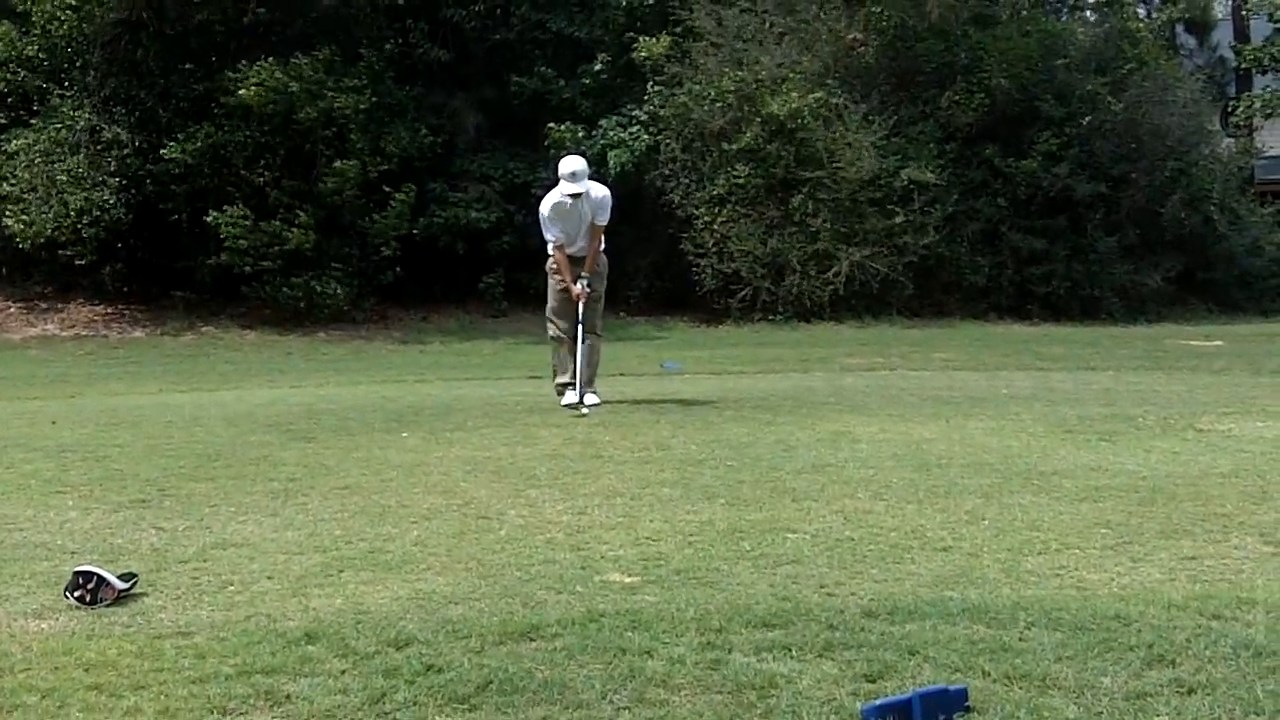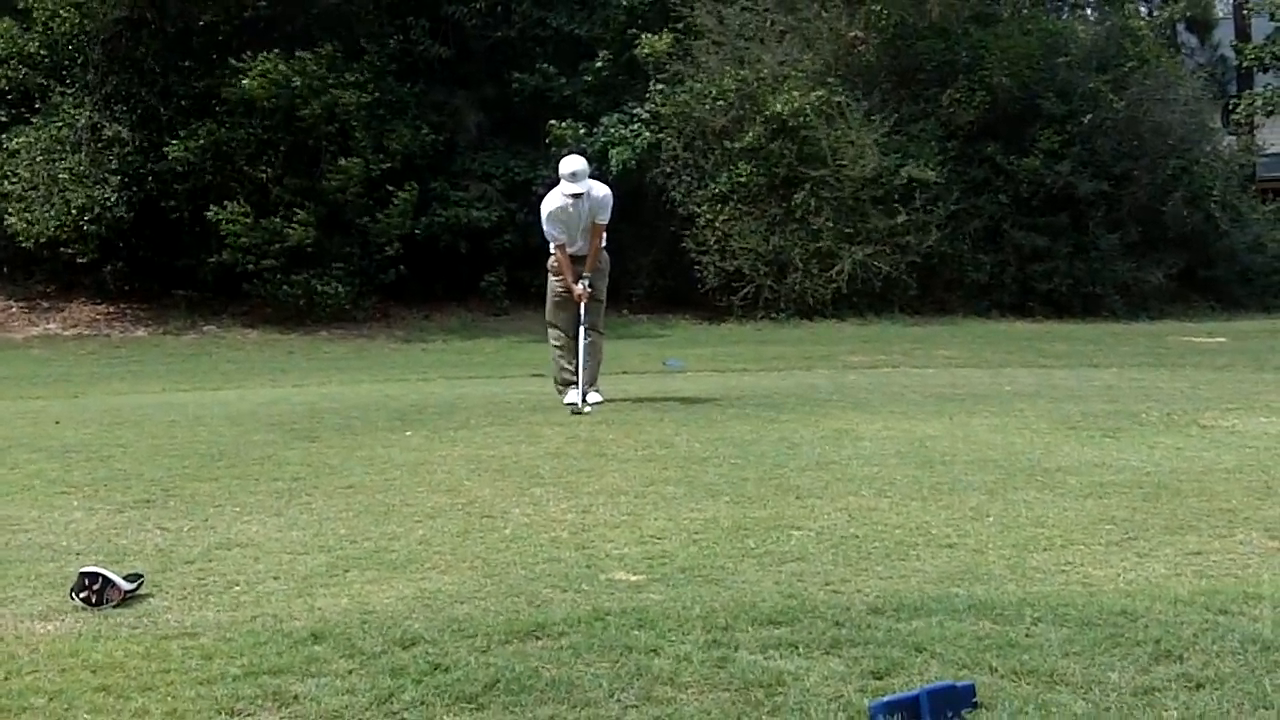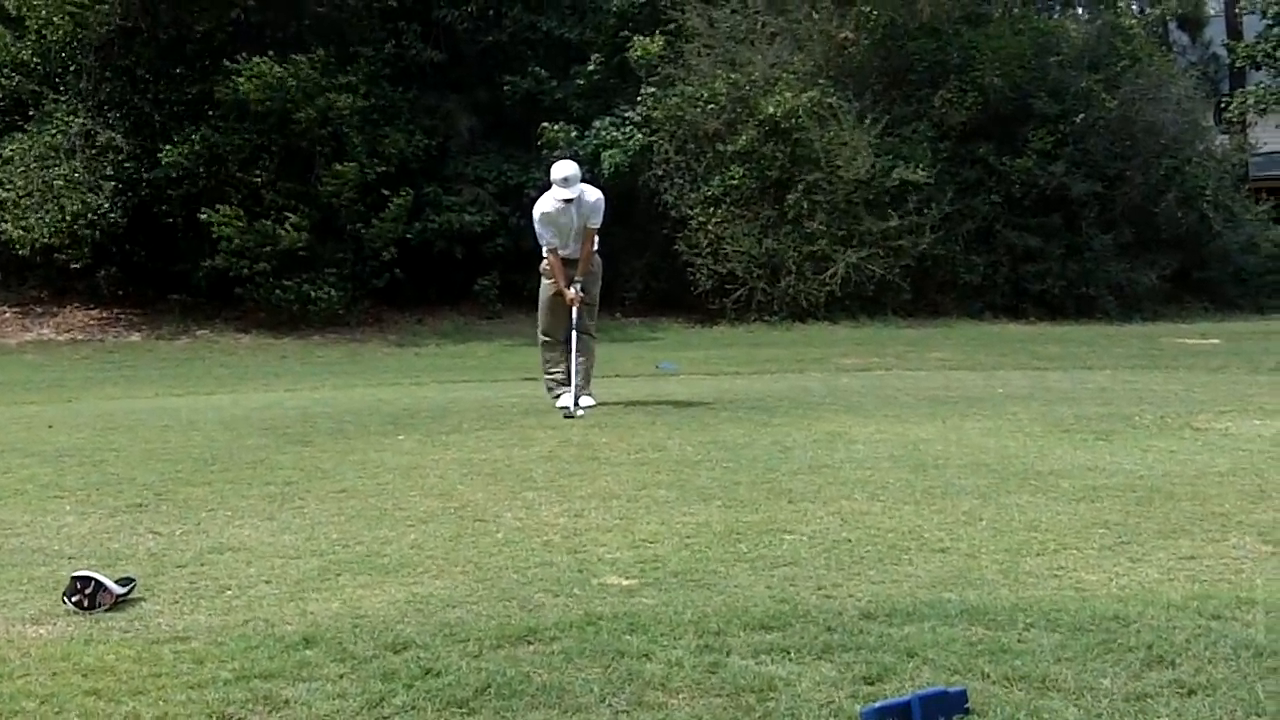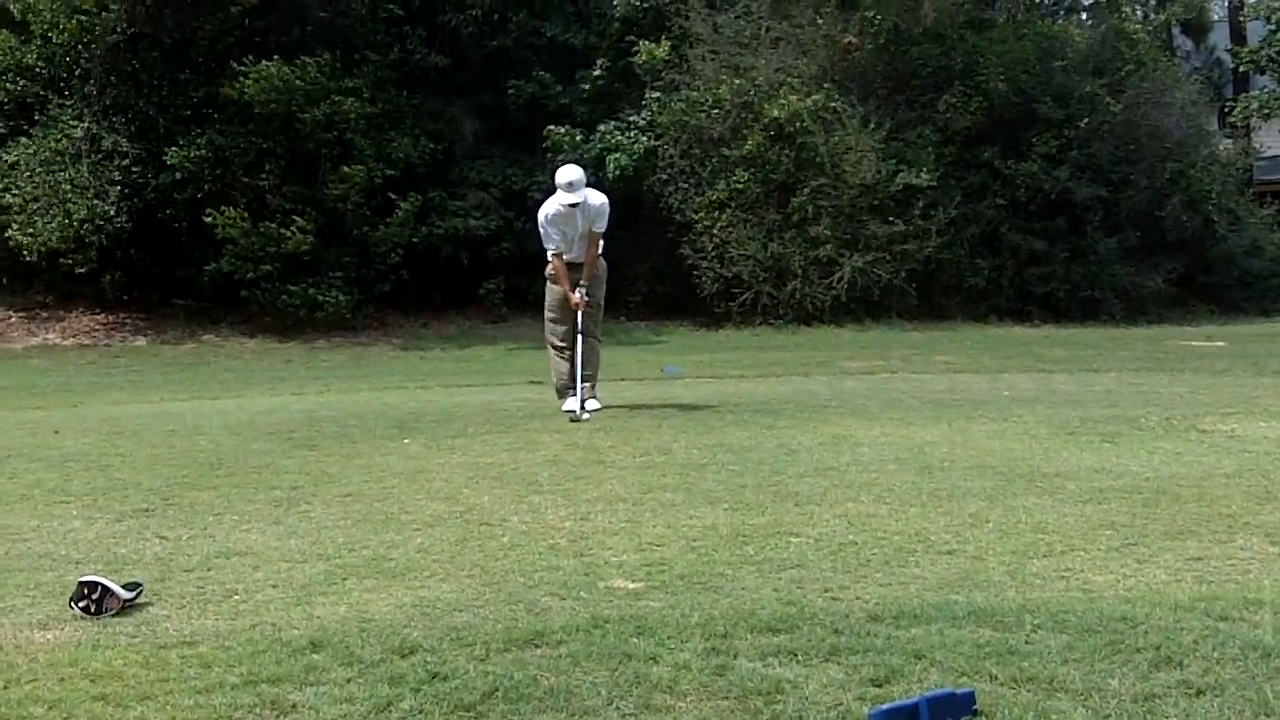
dt=0.1s
person 1, frame 1
left shoulder: (601, 195)
right shoulder: (550, 205)
left elbow: (595, 239)
right elbow: (558, 248)
left wrist: (585, 277)
right wrist: (570, 284)
left hip: (592, 261)
right hip: (562, 263)
left knee: (590, 327)
right knee: (560, 328)
left ankle: (587, 387)
right ankle: (567, 387)
person 1, frame 2
left shoulder: (602, 194)
right shoulder: (551, 204)
left elbow: (596, 237)
right elbow: (559, 247)
left wrist: (586, 277)
right wrist: (572, 284)
left hip: (594, 259)
right hip: (563, 261)
left knee: (593, 326)
right knee: (561, 327)
left ankle: (590, 386)
right ankle: (569, 386)
person 1, frame 3
left shoulder: (594, 198)
right shoulder: (542, 208)
left elbow: (588, 242)
right elbow: (552, 251)
left wrist: (578, 281)
right wrist: (564, 289)
left hip: (587, 263)
right hip: (556, 265)
left knee: (585, 329)
right knee: (552, 331)
left ankle: (583, 388)
right ankle: (561, 389)
person 1, frame 4
left shoulder: (599, 202)
right shoulder: (547, 212)
left elbow: (593, 246)
right elbow: (557, 256)
left wrist: (583, 285)
right wrist: (569, 293)
left hip: (592, 266)
right hip: (561, 268)
left knee: (591, 332)
right knee: (559, 335)
left ankle: (589, 391)
right ankle: (568, 393)
